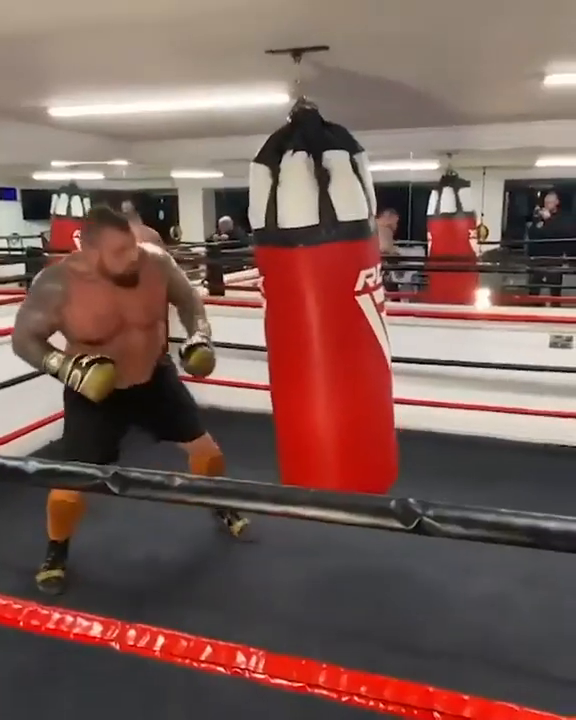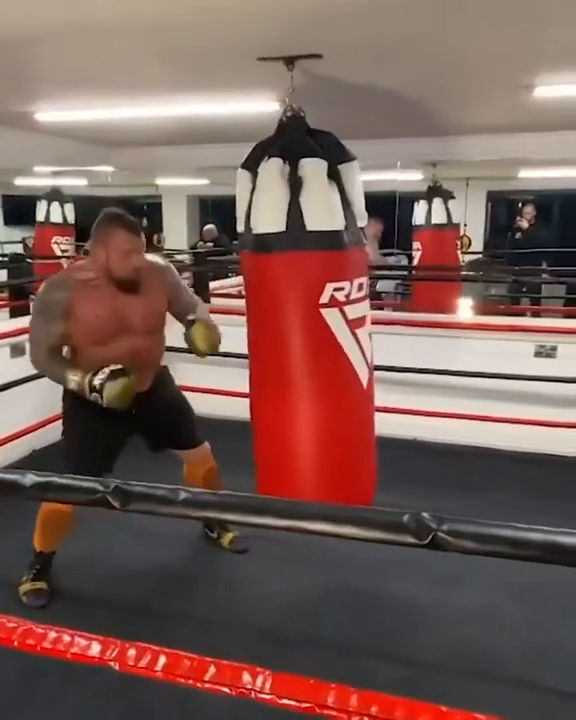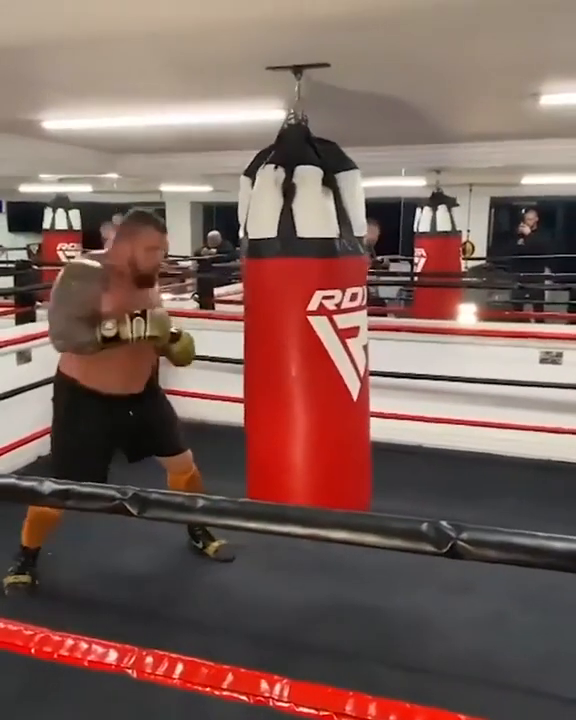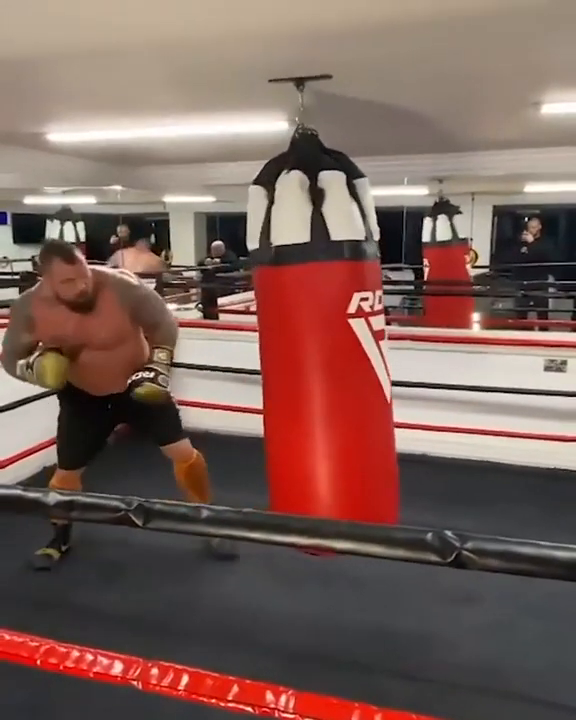
dt=0.7s
person 1, frame 1
left shoulder: (155, 262)
right shoulder: (57, 284)
left elbow: (186, 301)
right elbow: (23, 339)
left wrist: (199, 338)
right wrist: (68, 367)
left hip: (153, 377)
right hip: (97, 391)
left knee: (203, 445)
left ankle: (224, 510)
right ankle: (55, 553)
person 1, frame 2
left shoulder: (157, 272)
right shoulder: (62, 291)
left elbow: (191, 307)
right elbow: (43, 356)
left wrist: (199, 324)
right wrist: (89, 382)
left hip: (152, 386)
right hip: (93, 400)
left knee: (199, 454)
left ankle: (213, 524)
right ankle: (39, 564)
person 1, frame 3
left shoulder: (144, 275)
right shoulder: (83, 275)
right elbow: (64, 336)
left wrist: (170, 341)
right wrist: (128, 328)
left hip: (141, 393)
right hip: (84, 397)
left knee: (182, 463)
left ankle: (199, 533)
person 1, frame 4
left shoulder: (120, 286)
right shoulder: (30, 308)
left elbow: (164, 323)
left wrist: (157, 367)
right wrist: (36, 369)
left hip: (138, 383)
right hip: (82, 395)
left knee: (182, 451)
right knee: (68, 471)
right ankle: (60, 536)
